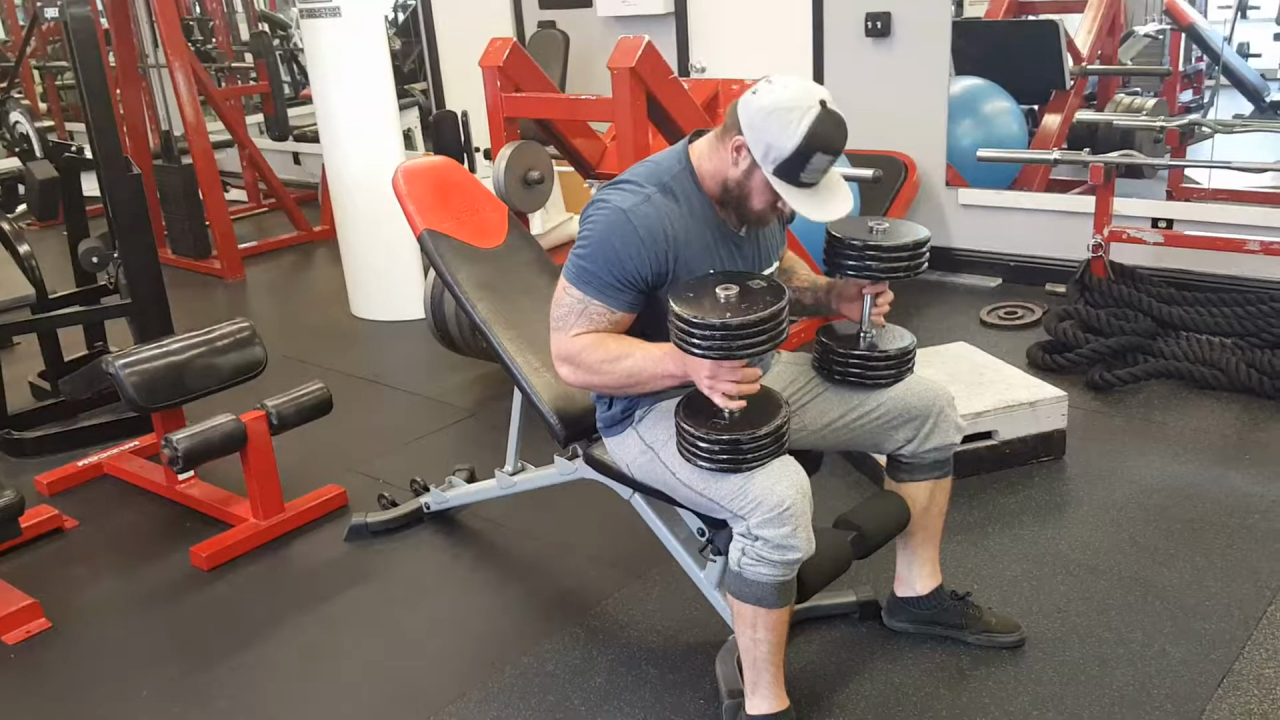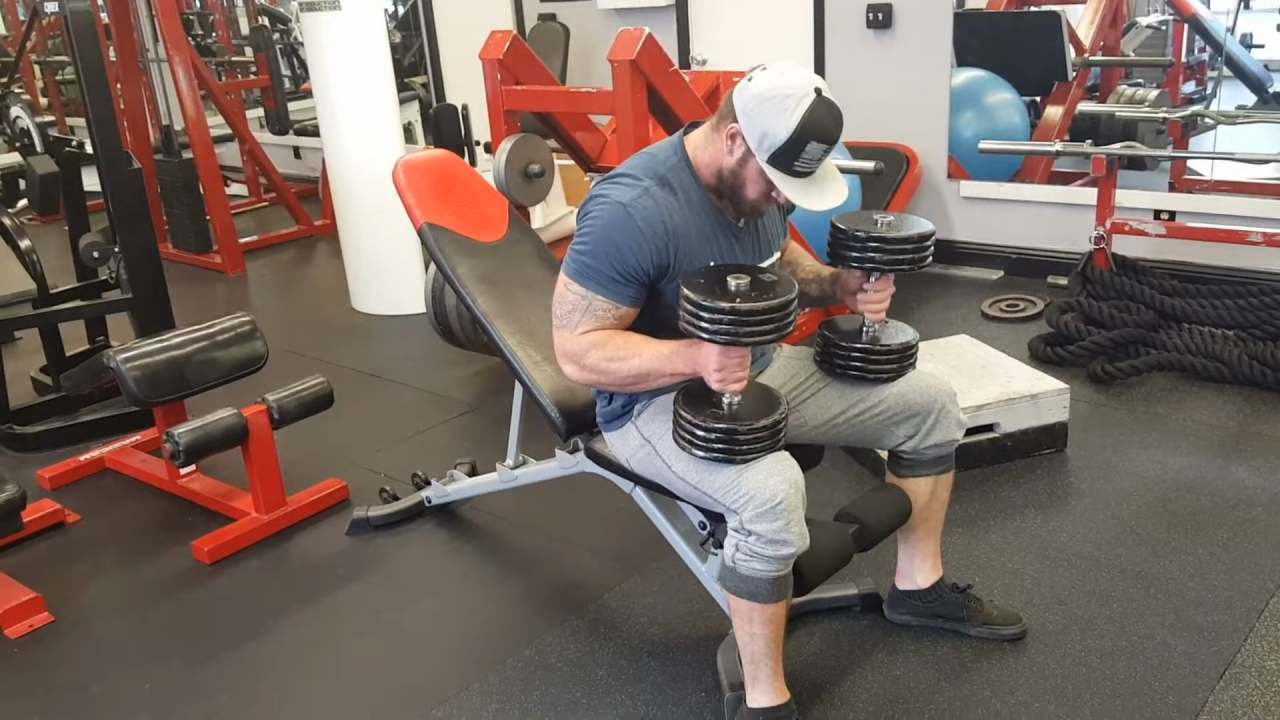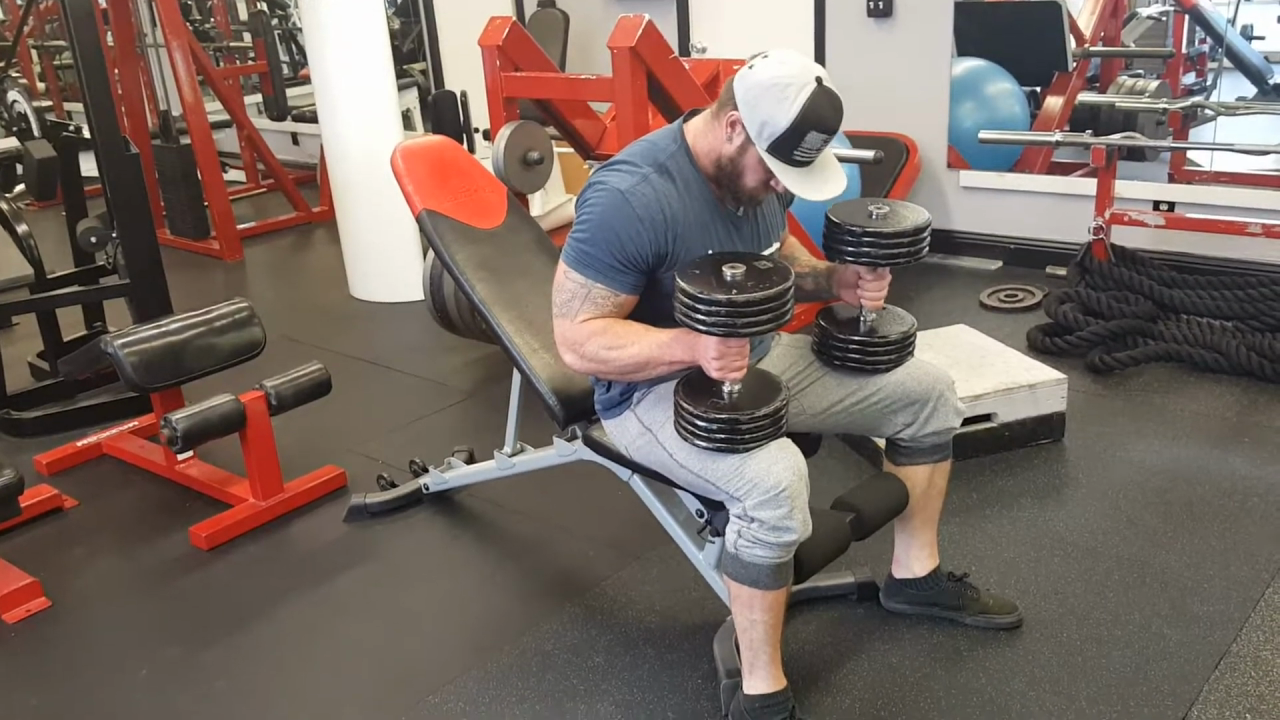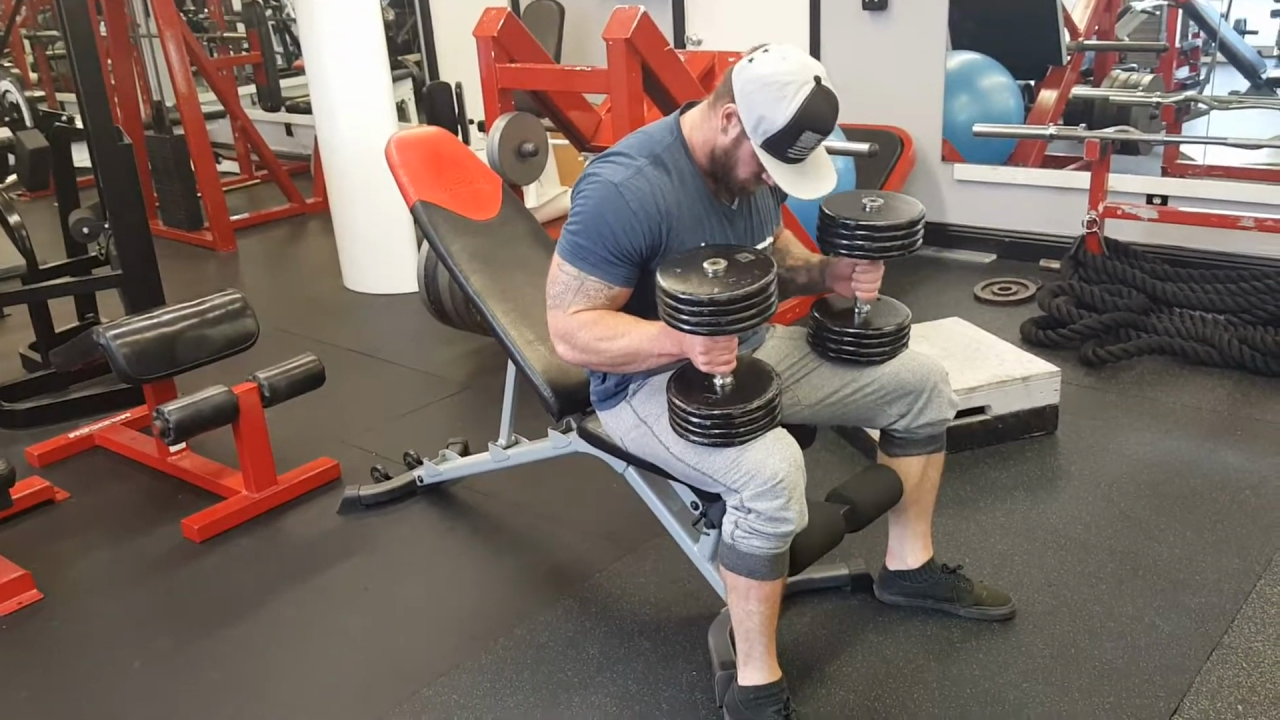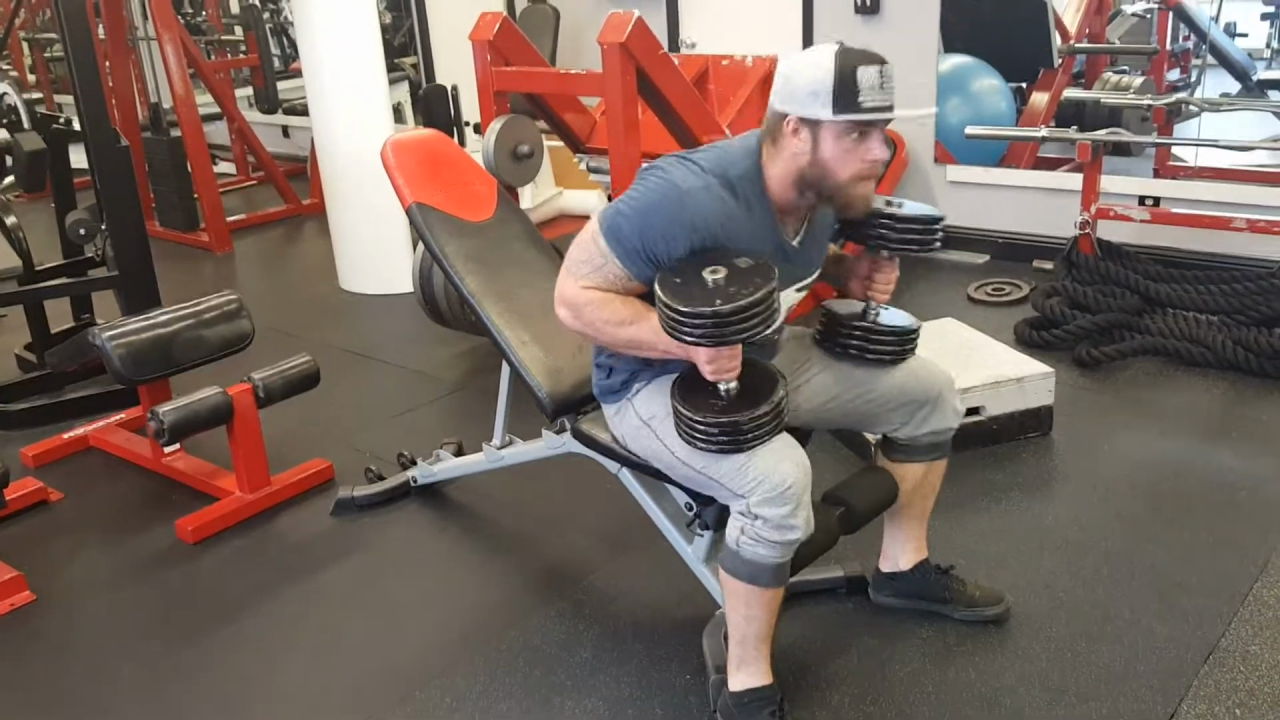
dt=0.5s
person 1, frame 1
left shoulder: (761, 187)
right shoulder: (634, 216)
right elbow: (572, 352)
left wrist: (832, 294)
right wrist: (690, 364)
left hip: (756, 374)
right hip: (659, 405)
left knee: (928, 408)
right knee: (779, 498)
left ankle: (917, 593)
person 1, frame 2
left shoulder: (758, 177)
right shoulder: (632, 209)
right elbow: (578, 351)
left wrist: (838, 285)
right wrist: (693, 358)
left hip: (760, 367)
right hip: (660, 398)
left knee: (931, 403)
right knee: (771, 495)
left ankle: (919, 586)
person 1, frame 3
left shoulder: (761, 165)
right shoulder: (630, 196)
right elbow: (577, 340)
left wrist: (833, 280)
right wrist: (692, 345)
left hip: (757, 357)
right hip: (656, 387)
left knee: (929, 393)
right knee: (775, 480)
left ankle: (915, 575)
person 1, frame 4
left shoulder: (753, 156)
right shoulder: (625, 188)
right elbow: (571, 331)
left wrist: (828, 272)
right wrist: (680, 339)
left hip: (752, 349)
right hip: (652, 379)
left knee: (923, 383)
right knee: (772, 471)
left ankle: (909, 567)
person 1, frame 5
left shoulder: (822, 189)
right shoulder: (689, 198)
right elbow: (577, 296)
left wrist: (845, 273)
right wrist: (687, 344)
right hip: (658, 381)
left knee: (931, 395)
right knee: (777, 481)
left ankle: (902, 570)
